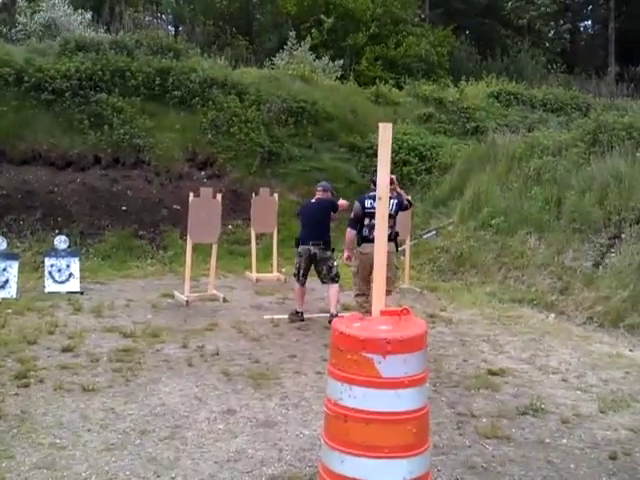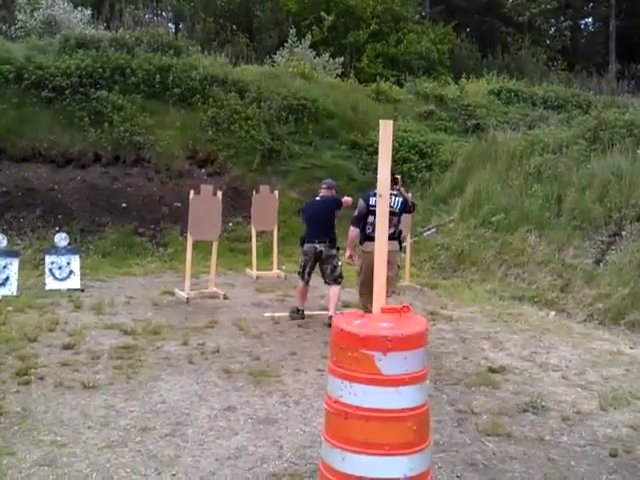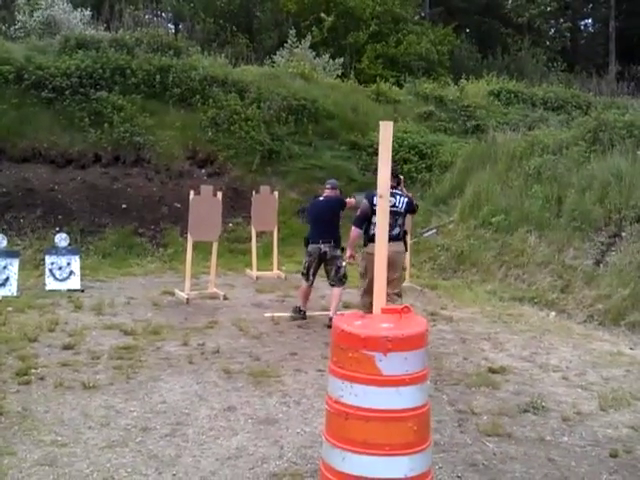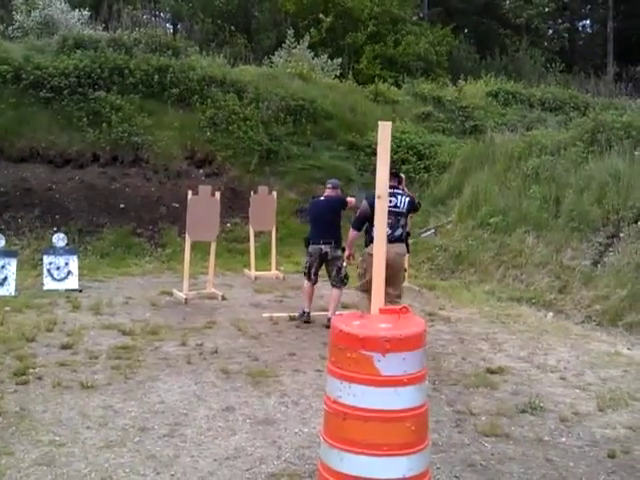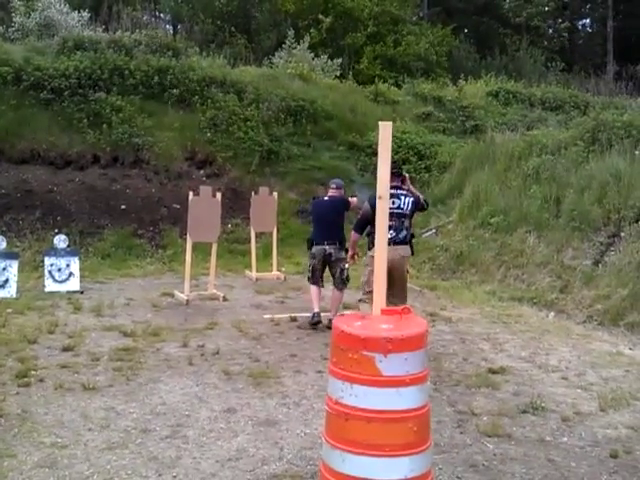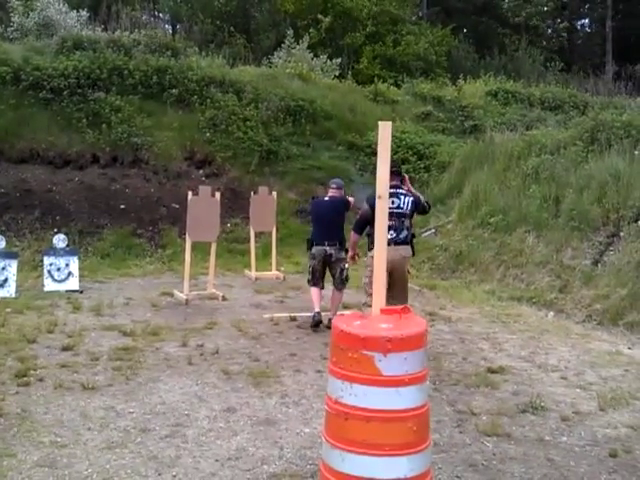
dt=0.1s
person 1, frame 1
left shoulder: (303, 208)
right shoulder: (328, 203)
right elbow: (344, 205)
right wrist: (340, 203)
left hip: (303, 247)
right hip: (322, 249)
left knee: (300, 281)
right knee: (332, 281)
left ankle: (298, 313)
right ankle: (333, 314)
person 1, frame 2
left shoulder: (307, 205)
right shoulder: (332, 200)
right elbow: (348, 201)
right wrist: (345, 200)
left hip: (309, 246)
right hip: (327, 247)
left knee: (304, 279)
right knee: (335, 282)
left ankle: (299, 310)
right ankle: (332, 315)
person 1, frame 3
left shoulder: (312, 205)
right shoulder: (336, 201)
right elbow: (351, 202)
right wrist: (349, 200)
left hip: (313, 246)
right hip: (332, 247)
left knee: (307, 280)
right knee: (337, 282)
left ankle: (301, 309)
right ankle: (332, 317)
person 1, frame 4
left shoulder: (312, 204)
right shoulder: (337, 201)
right elbow: (352, 202)
right wrist: (348, 199)
left hip: (313, 247)
right hip: (332, 248)
left knee: (309, 280)
right knee: (338, 283)
left ankle: (306, 312)
right ankle: (330, 317)
person 1, frame 5
left shoulder: (315, 204)
right shoulder: (341, 201)
right elbow: (353, 202)
right wrist: (352, 199)
left hip: (316, 248)
right hip: (336, 248)
left knee: (315, 282)
right knee: (340, 285)
left ankle: (315, 313)
right ankle: (332, 318)
person 1, frame 6
left shoulder: (315, 203)
right shoulder: (341, 202)
right elbow: (351, 202)
left hip: (316, 248)
right hip: (336, 249)
left knee: (315, 284)
right knee: (339, 285)
left ankle: (316, 313)
right ankle: (332, 318)
person 2, frame 1
left shoulder: (363, 200)
right shoulder: (395, 200)
left elbow: (352, 227)
right elbow: (408, 204)
left wrist: (347, 250)
right wrist: (397, 189)
left hip: (366, 248)
right hip: (388, 249)
left knee: (362, 290)
right knee: (388, 290)
person 2, frame 2
left shoulder: (367, 197)
right shoulder: (400, 199)
left elbow: (355, 225)
right elbow: (411, 207)
left wrist: (349, 248)
right wrist: (400, 189)
left hip: (369, 246)
right hip: (391, 247)
left knee: (365, 288)
right knee: (390, 291)
person 2, frame 3
left shoulder: (371, 197)
right shoulder: (405, 199)
left elbow: (358, 224)
right elbow: (413, 208)
left wrist: (350, 248)
right wrist: (403, 190)
left hip: (374, 248)
right hip: (396, 249)
left knee: (368, 289)
right knee: (393, 293)
person 2, frame 4
left shoulder: (372, 198)
right shoulder: (406, 199)
left elbow: (356, 225)
right elbow: (416, 206)
left wrist: (348, 248)
right wrist: (404, 189)
right hip: (398, 250)
left knee: (366, 289)
right knee: (394, 295)
person 2, frame 5
left shoulder: (374, 200)
right shoulder: (411, 199)
left elbow: (358, 227)
right elbow: (424, 204)
left wrist: (352, 249)
right wrist: (410, 187)
right hip: (401, 252)
left knee: (370, 296)
right knee: (398, 298)
person 2, frame 6
left shoulder: (373, 199)
right shoulder: (411, 199)
left elbow: (358, 228)
right elbow: (426, 207)
left wrist: (352, 249)
right wrist: (410, 188)
right hip: (402, 252)
left knee: (373, 299)
right knee: (398, 299)
